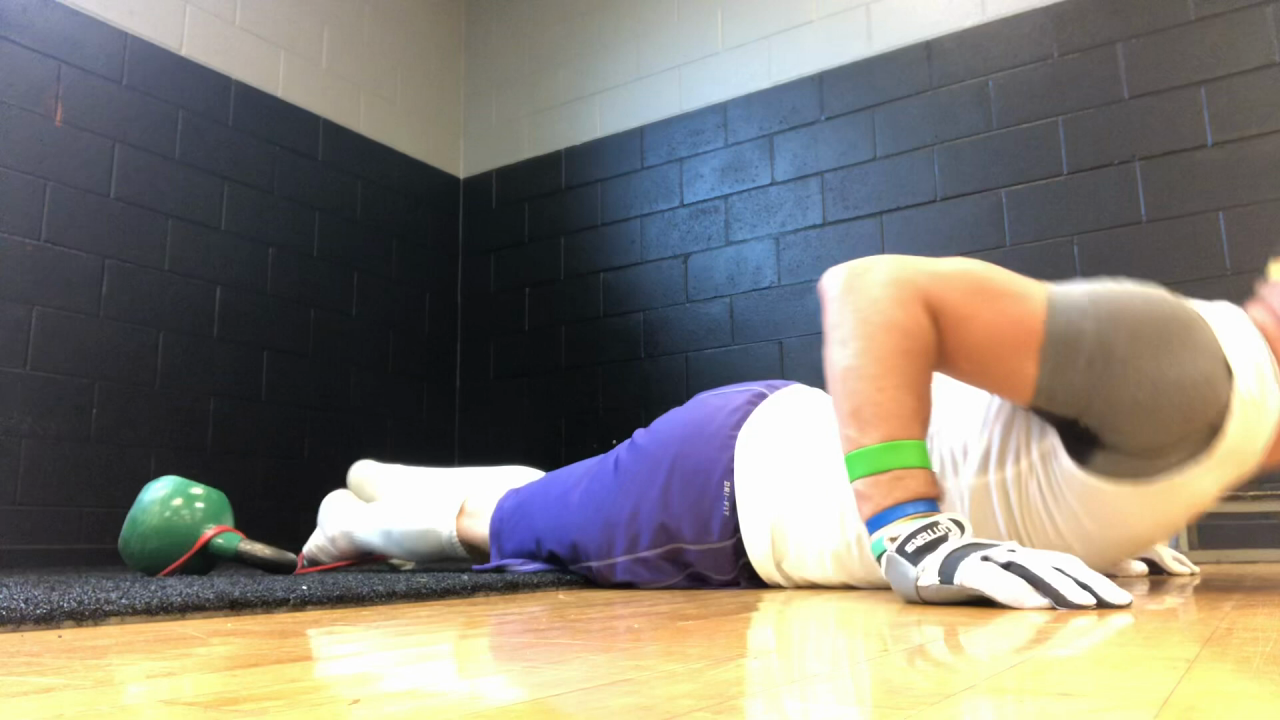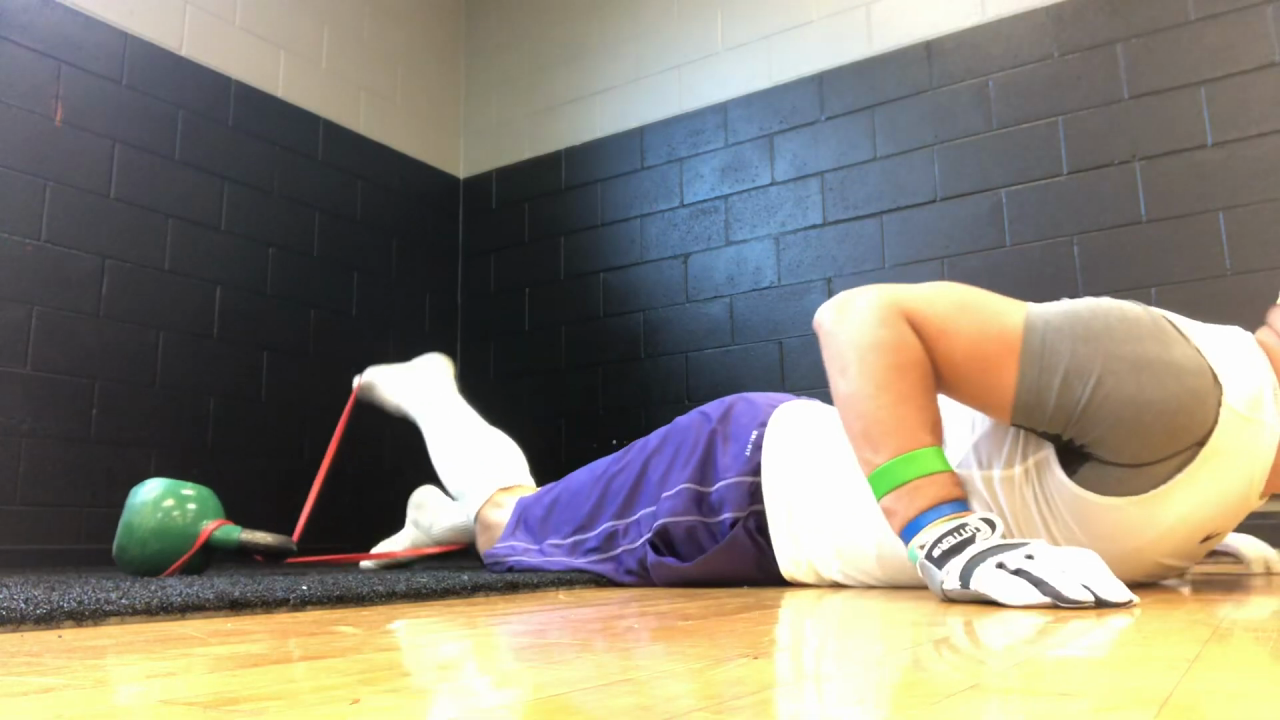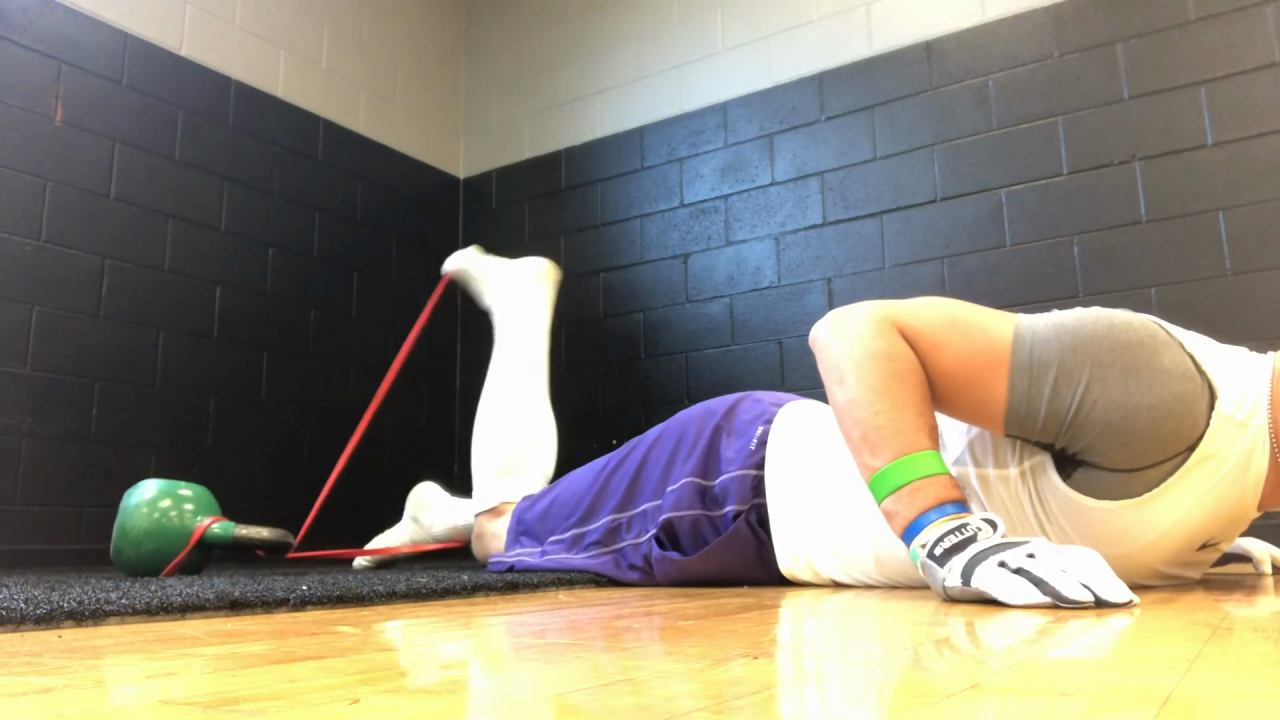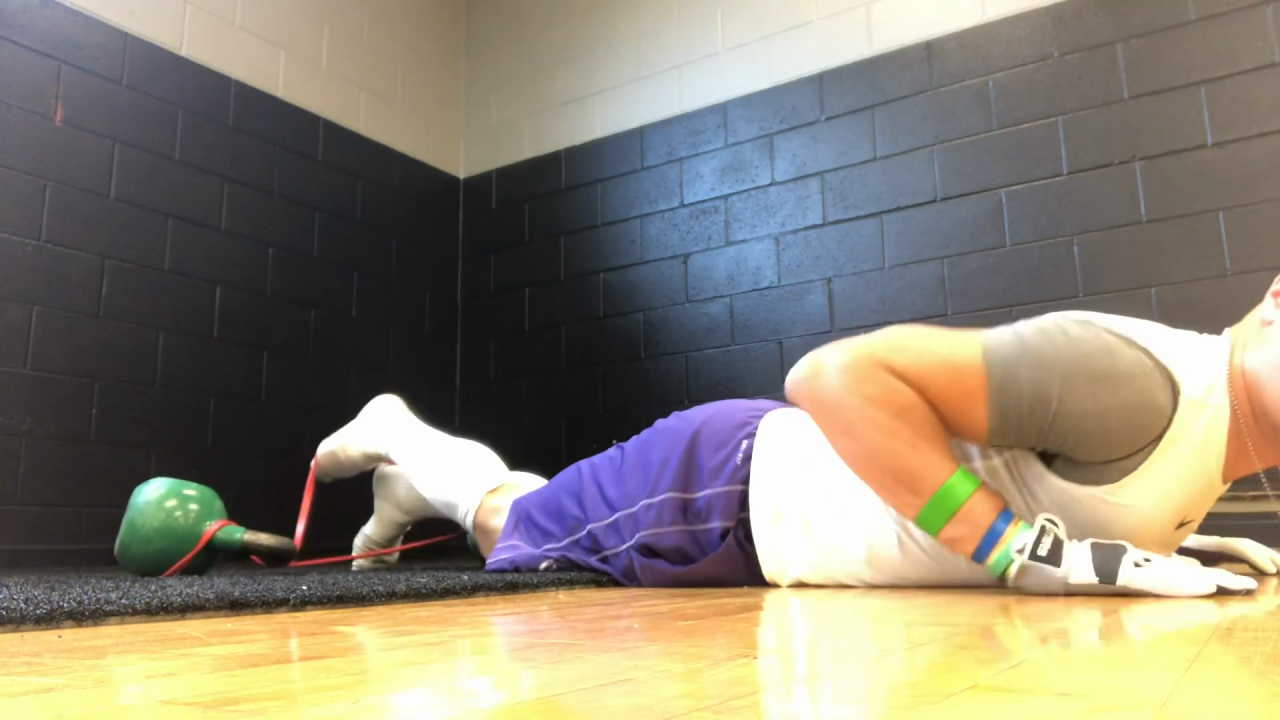
dt=1s
person 1, frame 1
right shoulder: (1185, 370)
right elbow: (869, 288)
left wrist: (1099, 523)
right wrist: (911, 534)
left hip: (779, 449)
right hip: (723, 491)
left knee: (534, 499)
right knee: (483, 525)
left ankle: (384, 481)
right ankle: (359, 522)
person 1, frame 2
right shoulder: (1172, 383)
right elbow: (862, 315)
left wrist: (1174, 537)
right wrist: (952, 539)
left hip: (791, 484)
right hip: (739, 485)
right knee: (507, 523)
left ankle: (439, 514)
right ankle: (429, 388)
person 1, frame 3
right shoulder: (1166, 393)
right elbow: (855, 331)
left wrist: (1192, 543)
right wrist: (953, 538)
left hip: (792, 480)
right hip: (737, 484)
right knee: (505, 537)
left ankle: (441, 511)
right ankle: (522, 294)
person 1, frame 4
right shoulder: (1133, 381)
right elbow: (832, 375)
left wrist: (1158, 539)
right wrist: (1022, 548)
left hip: (772, 481)
right hip: (720, 495)
right knee: (513, 532)
left ankle: (415, 488)
right ankle: (398, 435)
